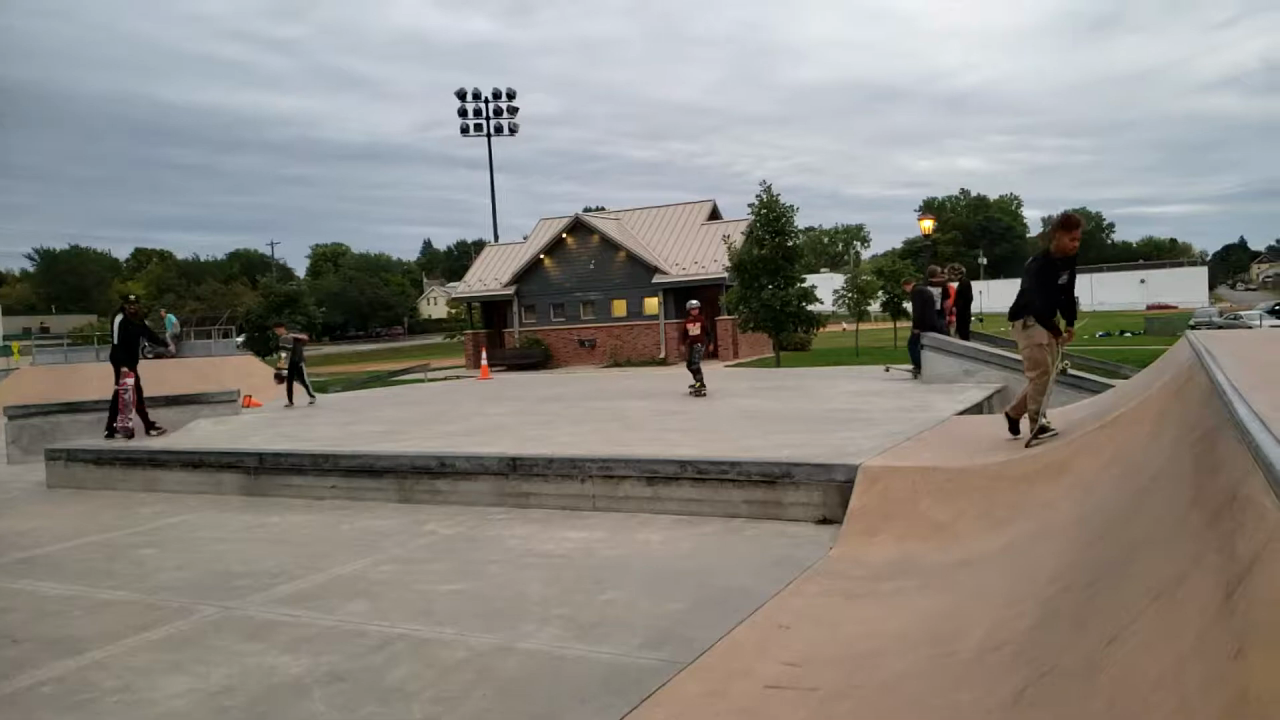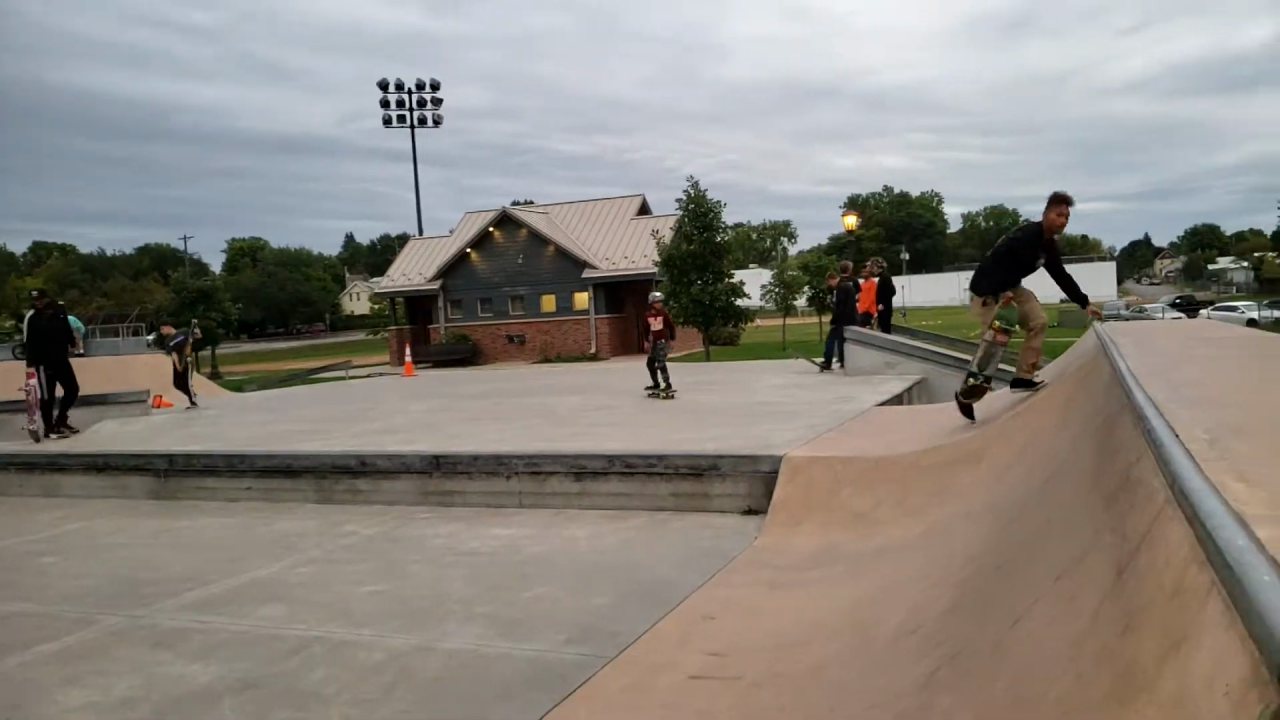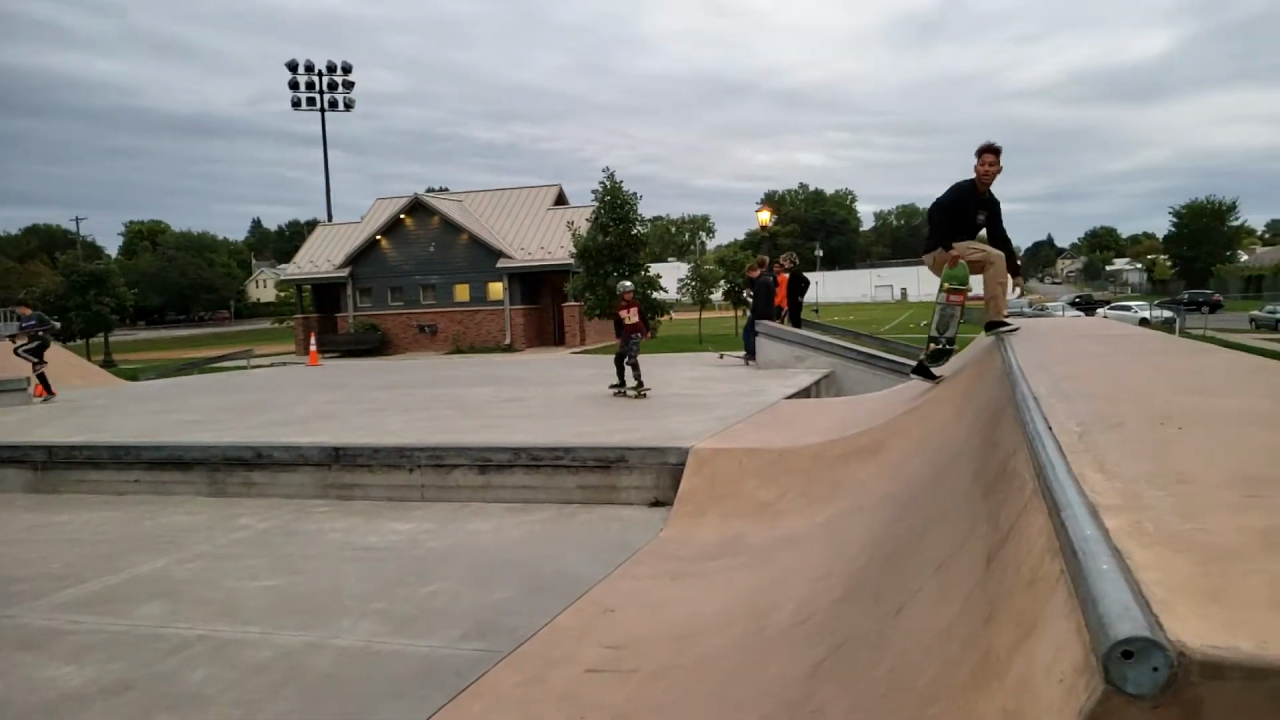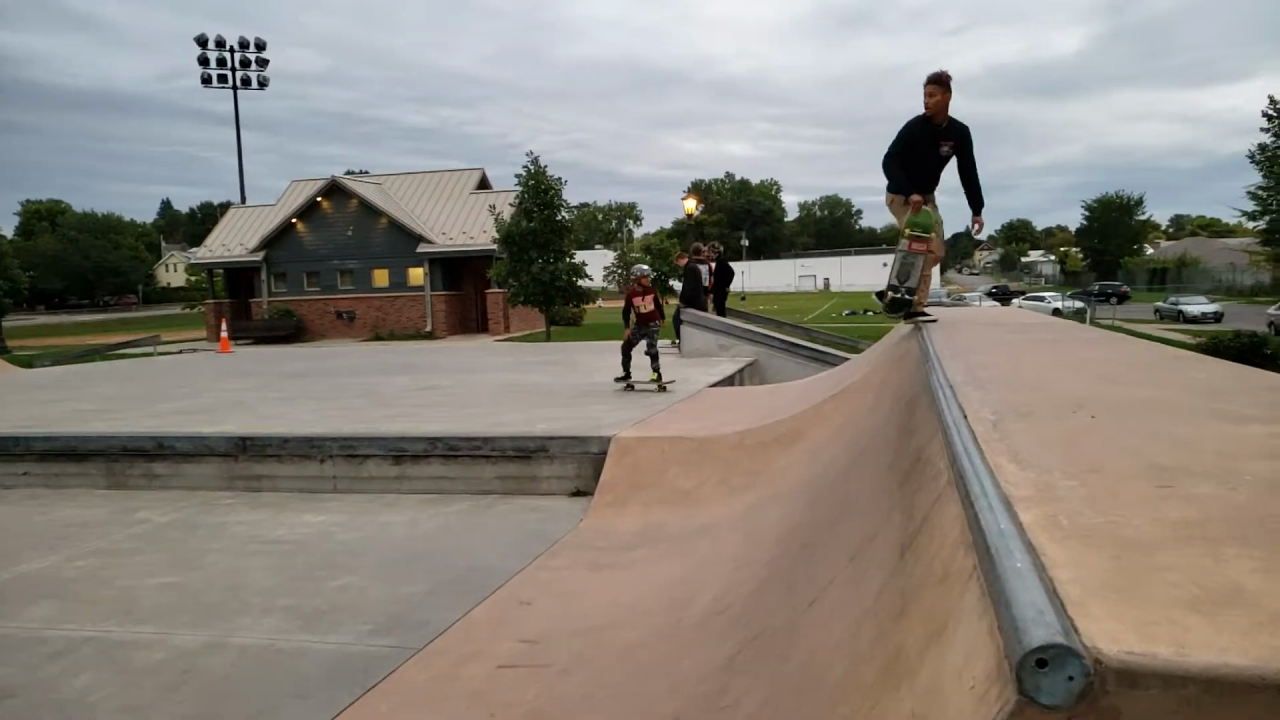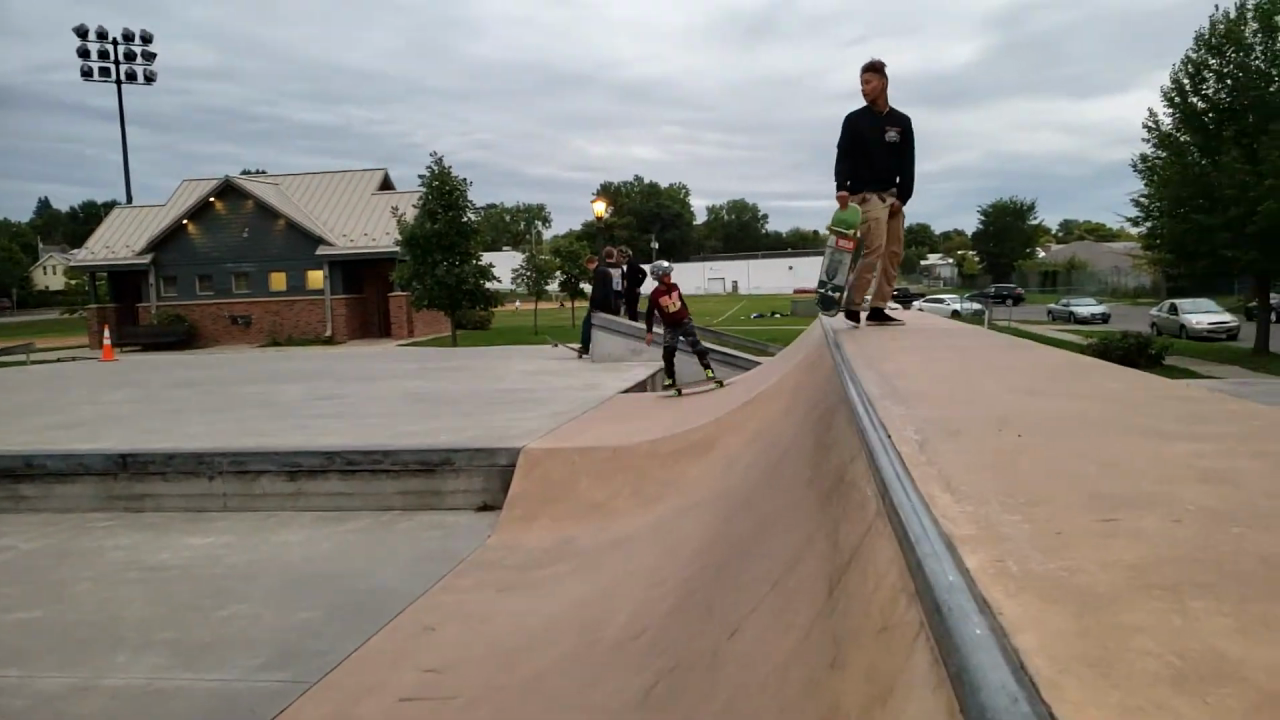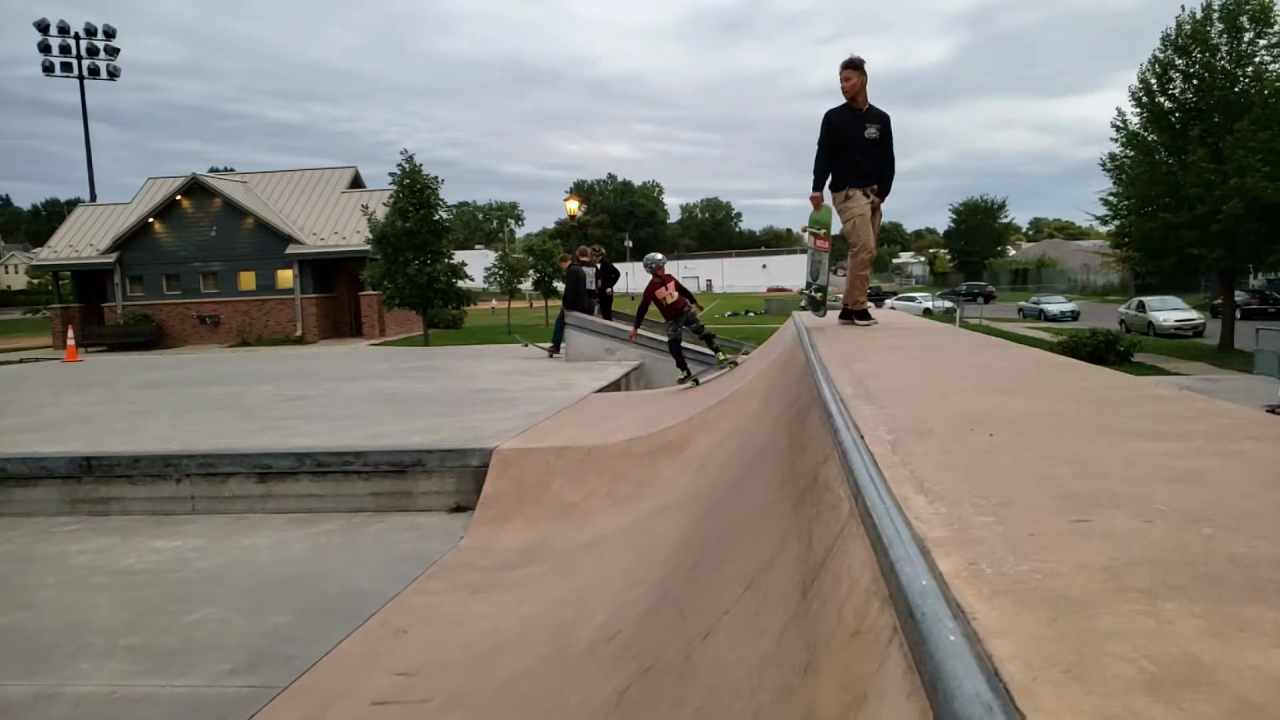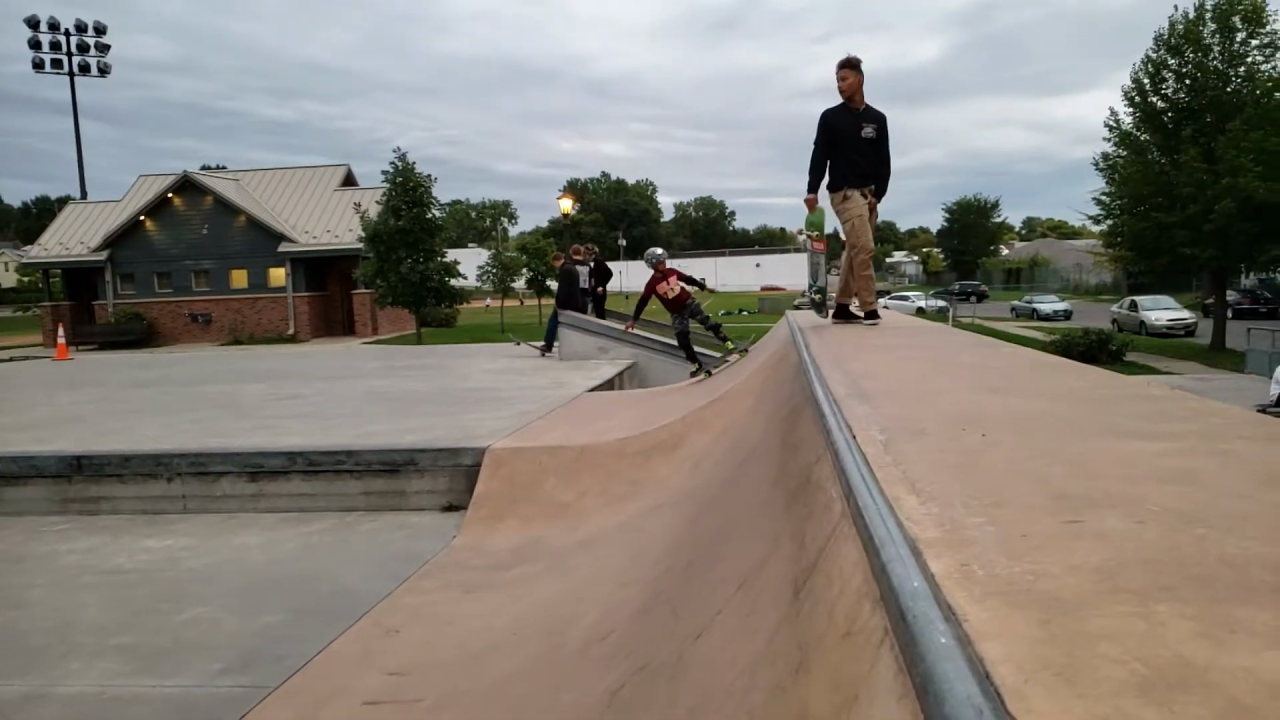
dt=0.5s
person 1, frame 1
left shoulder: (1069, 260)
right shoulder: (1037, 266)
left elbow: (1067, 292)
right elbow: (1032, 303)
left wrist: (1069, 322)
right wrist: (1054, 331)
left hip: (1047, 319)
right hip: (1027, 319)
left knee: (1042, 371)
right knee: (1040, 369)
left ankle: (1014, 413)
right ankle: (1036, 422)
person 1, frame 2
left shoulder: (1050, 246)
right shoulder: (1027, 234)
left elbow: (1062, 278)
right elbow: (1000, 256)
left wrist: (1085, 304)
right wrist: (1004, 291)
left hip: (1010, 287)
right hip: (988, 290)
left knee: (1038, 323)
left ankle: (1023, 377)
person 1, frame 3
left shoulder: (992, 204)
right shoulder: (962, 191)
left elbow: (1002, 239)
right elbow: (934, 214)
left wrist: (1015, 274)
right wrist: (947, 248)
right hip: (938, 251)
right knee: (995, 259)
right ankle: (994, 320)
person 1, frame 4
left shoulder: (960, 132)
right shoulder: (914, 127)
left elbow: (968, 172)
right elbow: (889, 162)
left wrist: (977, 211)
right wrist: (910, 194)
left hip: (926, 196)
right hip: (903, 196)
left knee: (934, 251)
right knee: (926, 248)
right ankle: (912, 308)
person 1, frame 5
left shoulder: (902, 122)
right shoulder: (854, 120)
left elbow: (907, 164)
right elbow: (844, 157)
left wrist: (902, 197)
right wrist: (842, 188)
left hip: (893, 196)
right hip: (865, 195)
left knee: (894, 254)
right knee: (875, 250)
left ankle: (877, 309)
right ankle: (852, 304)
person 1, frame 6
left shoulder: (881, 119)
right shoulder: (834, 118)
left elbow: (888, 161)
right elbow: (823, 156)
left wrist: (881, 193)
right wrist: (817, 188)
left hip: (873, 193)
right hip: (847, 192)
left knee: (867, 252)
right knee: (862, 247)
left ankle: (849, 308)
right ankle: (858, 306)
person 1, frame 7
left shoulder: (877, 118)
right shoulder: (831, 117)
left elbow: (884, 161)
right elbow: (819, 156)
left wrist: (878, 194)
right wrist: (812, 190)
left hip: (869, 193)
right hip: (845, 193)
left knee: (855, 251)
right knee: (863, 248)
left ankle: (842, 307)
right ankle: (869, 308)
